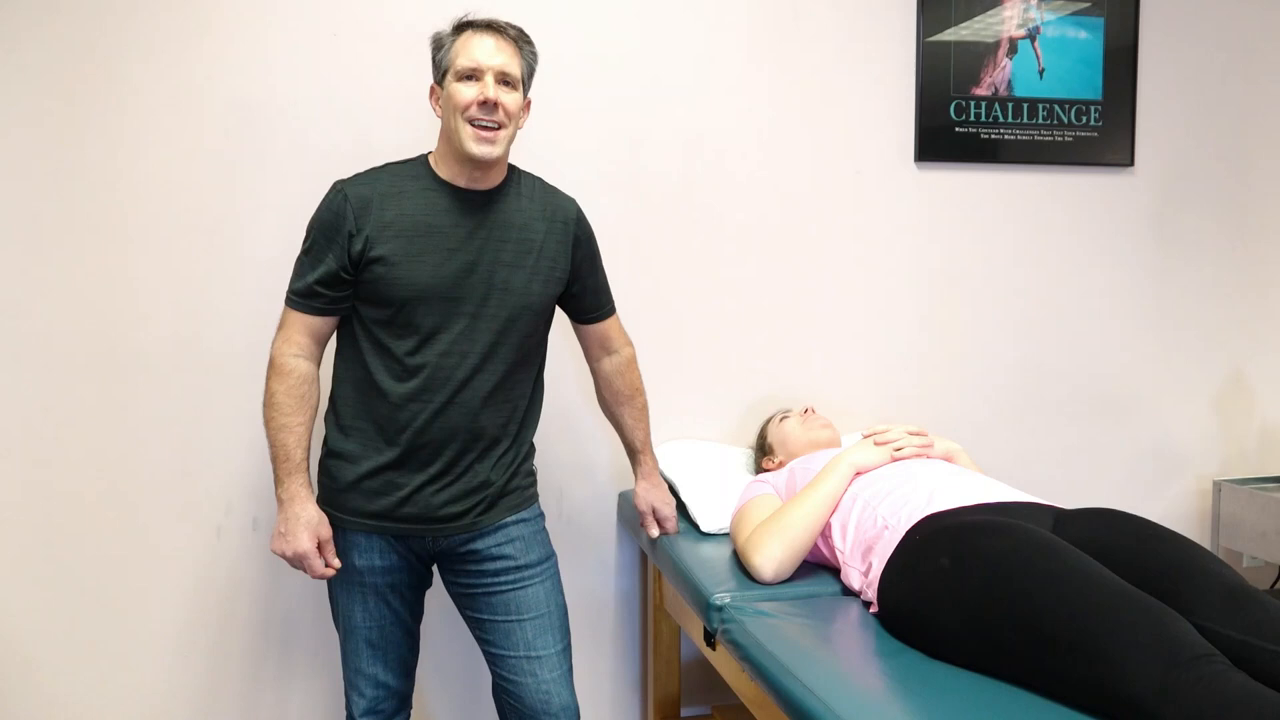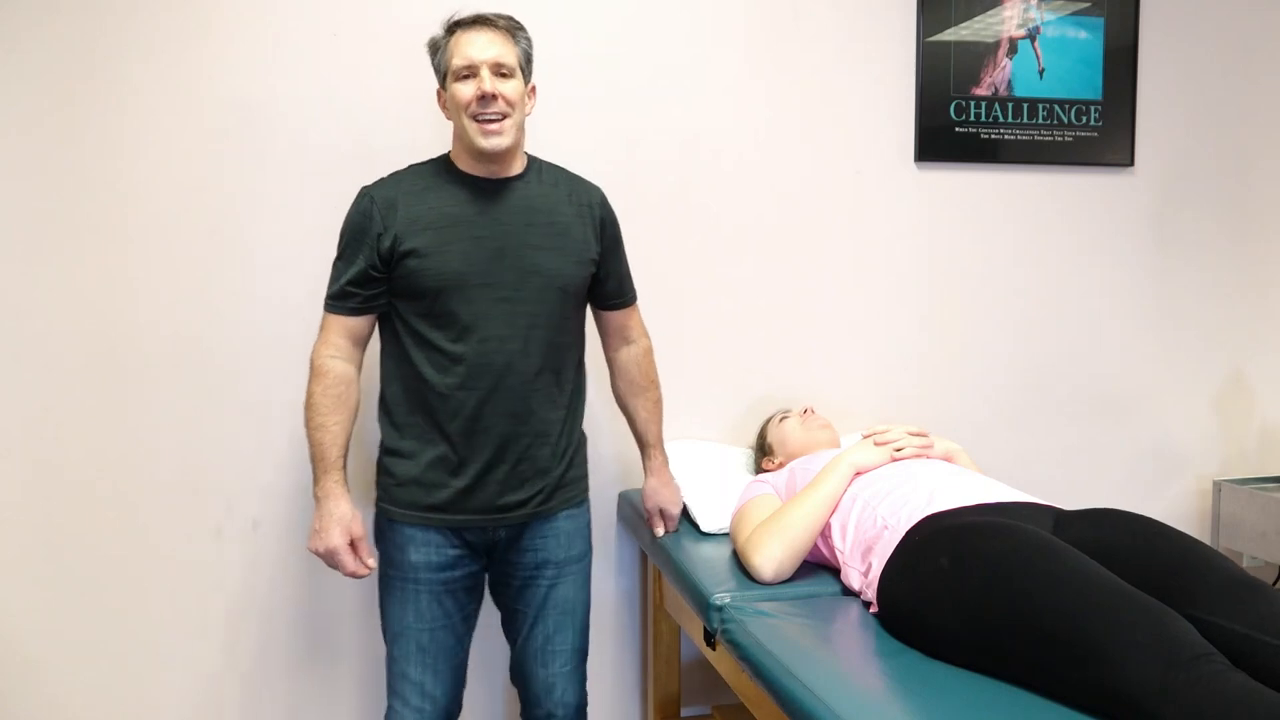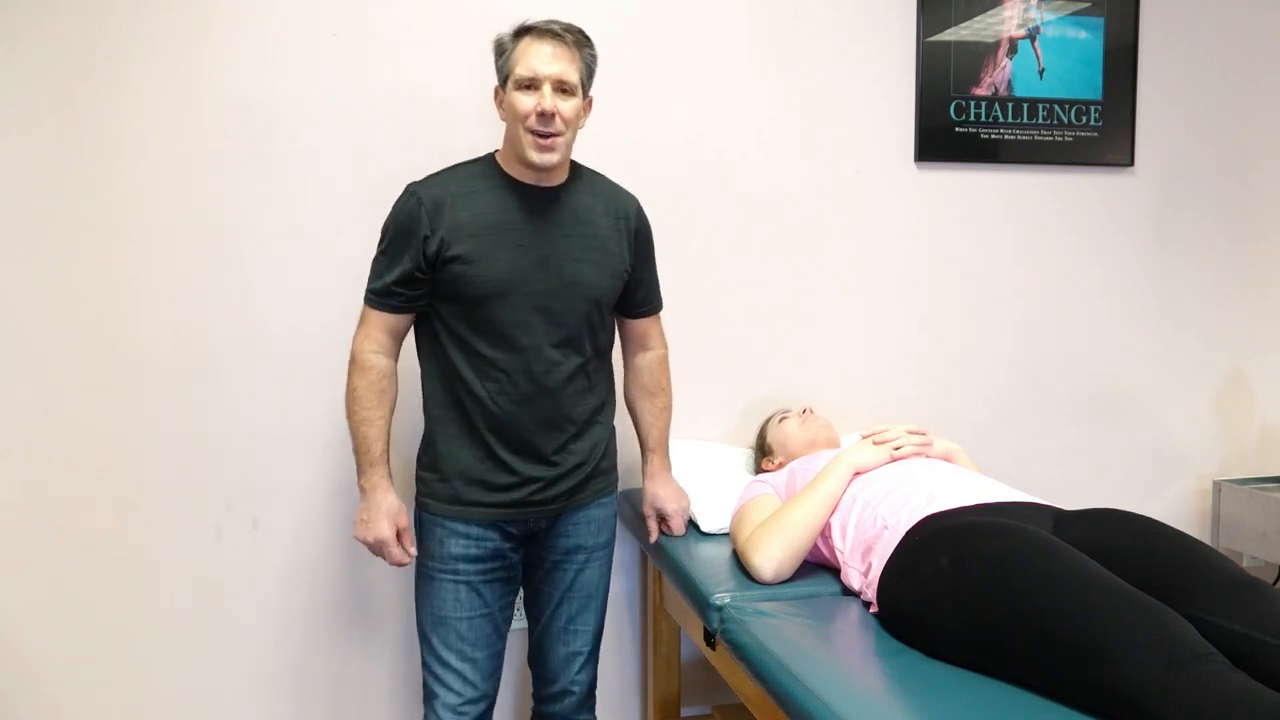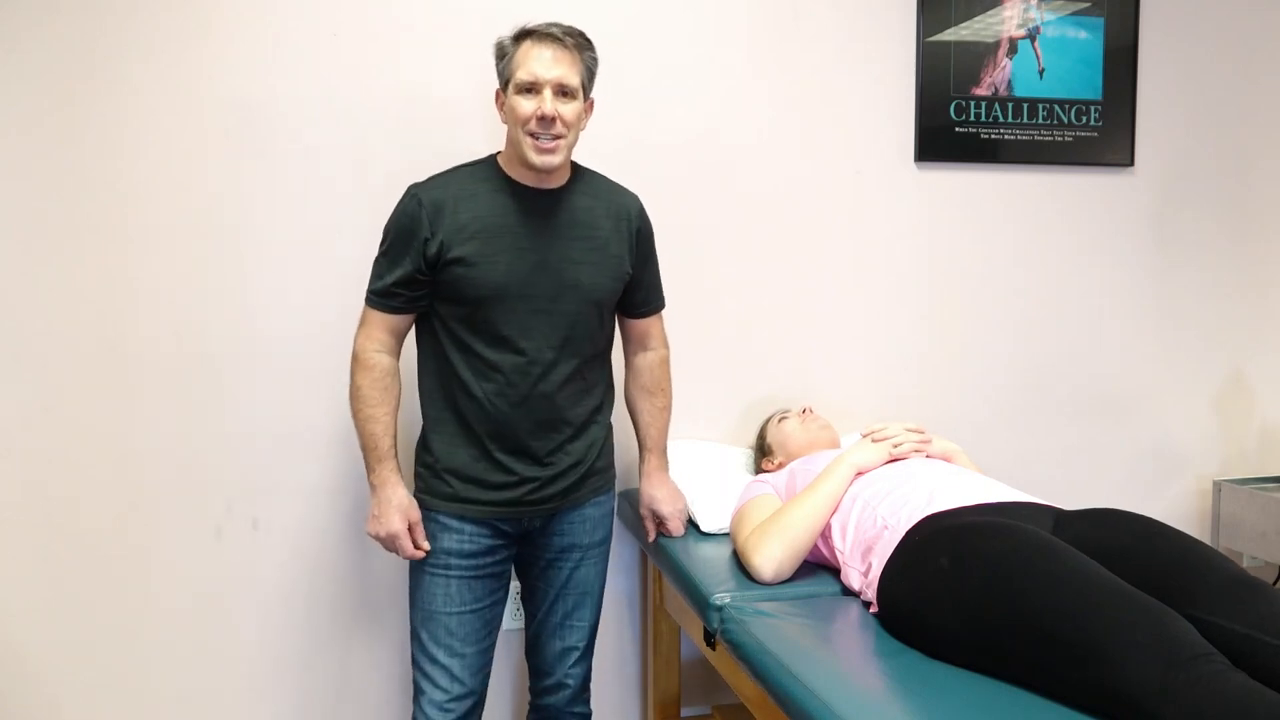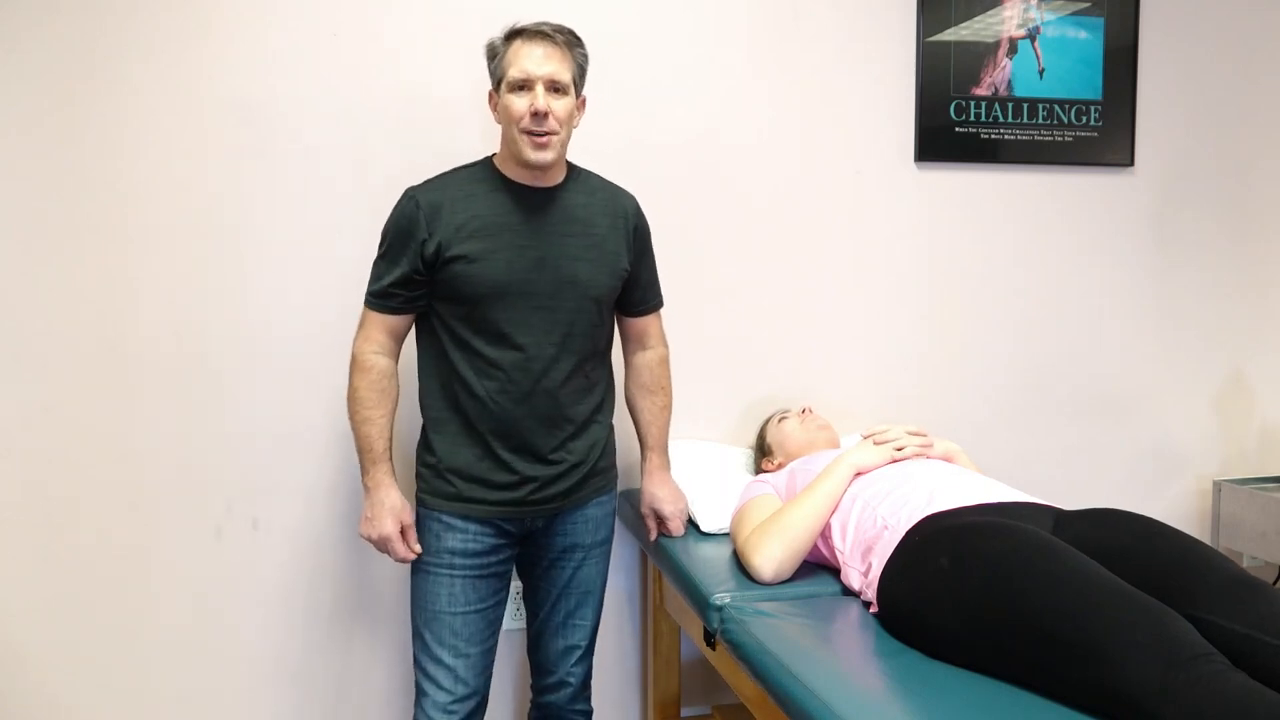
dt=0.5s
person 1, frame 1
left shoulder: (558, 220)
right shoulder: (357, 206)
left elbow: (609, 350)
right elbow: (295, 353)
left wrist: (645, 468)
right wrist: (295, 495)
left hip: (500, 514)
right hip: (367, 515)
person 1, frame 2
left shoulder: (582, 205)
right shoulder: (387, 207)
left elbow: (626, 342)
right elbow: (338, 354)
left wrist: (654, 464)
right wrist: (331, 493)
left hip: (553, 509)
right hip: (424, 515)
person 1, frame 3
left shoulder: (620, 214)
right shoulder: (431, 206)
left elbow: (644, 348)
right elbow: (374, 351)
left wrist: (656, 469)
right wrist: (375, 485)
left hip: (583, 503)
right hip: (463, 508)
person 1, frame 4
left shoulder: (621, 214)
right shoulder: (432, 207)
left elbow: (645, 348)
right elbow: (377, 350)
left wrist: (654, 469)
right wrist: (386, 482)
left hip: (580, 502)
right hip: (460, 505)
person 1, frame 5
left shoulder: (617, 213)
right shoulder: (430, 210)
left elbow: (645, 347)
right elbow: (375, 351)
left wrist: (656, 468)
right wrist: (379, 484)
left hip: (583, 502)
right hip: (461, 507)
person 2, frame 1
left shoulder: (892, 449)
right shoulder: (772, 484)
right elbow: (767, 560)
left wrist: (950, 450)
right wrist: (847, 462)
right knee: (1172, 663)
person 2, frame 2
left shoulder: (887, 452)
right shoulder: (772, 484)
right elbow: (767, 560)
left wrist: (950, 451)
right wrist: (847, 462)
right knee: (1174, 665)
person 2, frame 3
left shoulder: (889, 452)
right shoulder: (772, 484)
right elbow: (767, 561)
left wrist: (948, 451)
right wrist: (847, 462)
right knee: (1172, 664)
person 2, frame 4
left shoulder: (895, 451)
right shoulder: (772, 483)
right elbow: (767, 560)
left wrist: (945, 451)
right wrist: (849, 461)
right knee: (1178, 666)
person 2, frame 5
left shoulder: (890, 453)
right shoulder: (772, 485)
right elbow: (767, 561)
left wrist: (948, 451)
right wrist: (849, 463)
right knee: (1173, 665)
